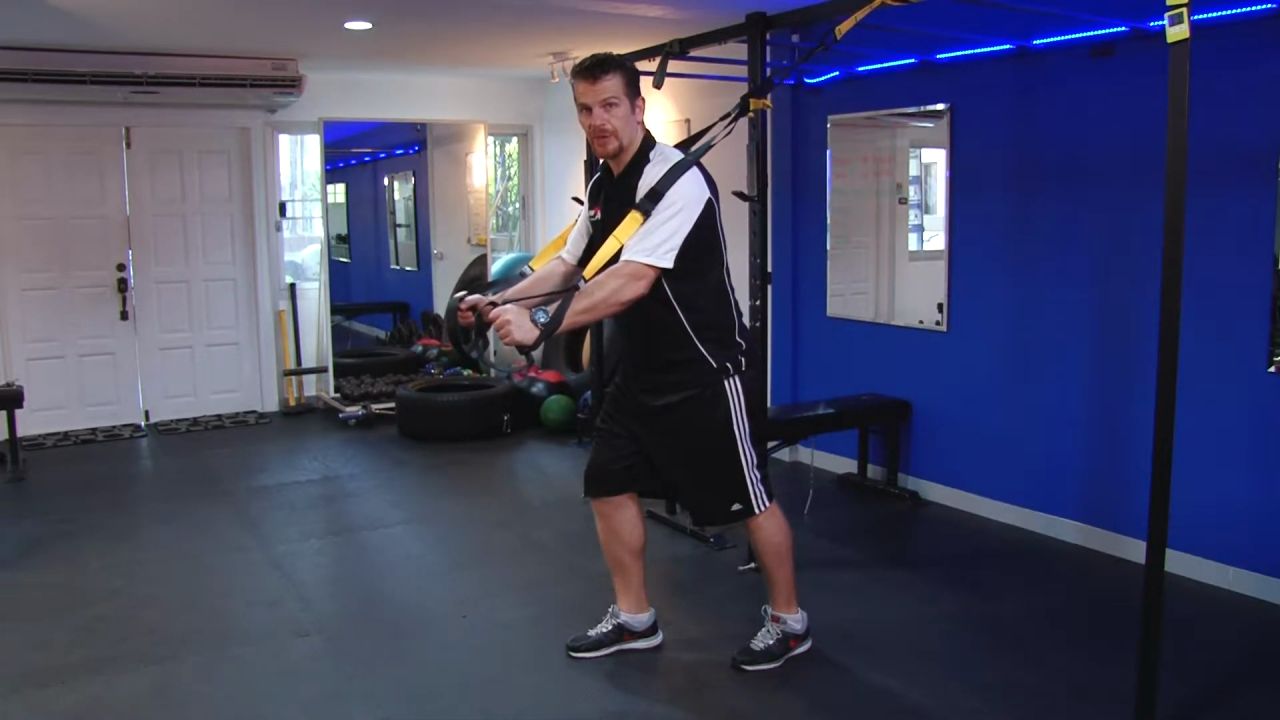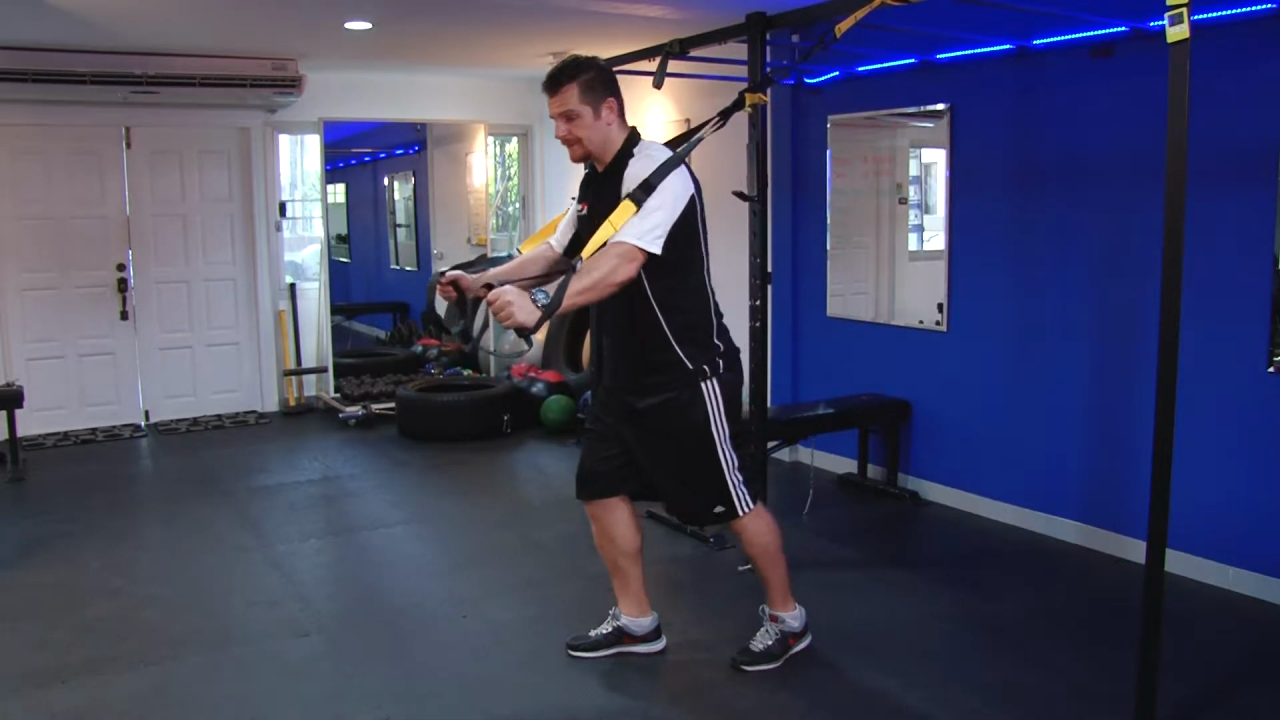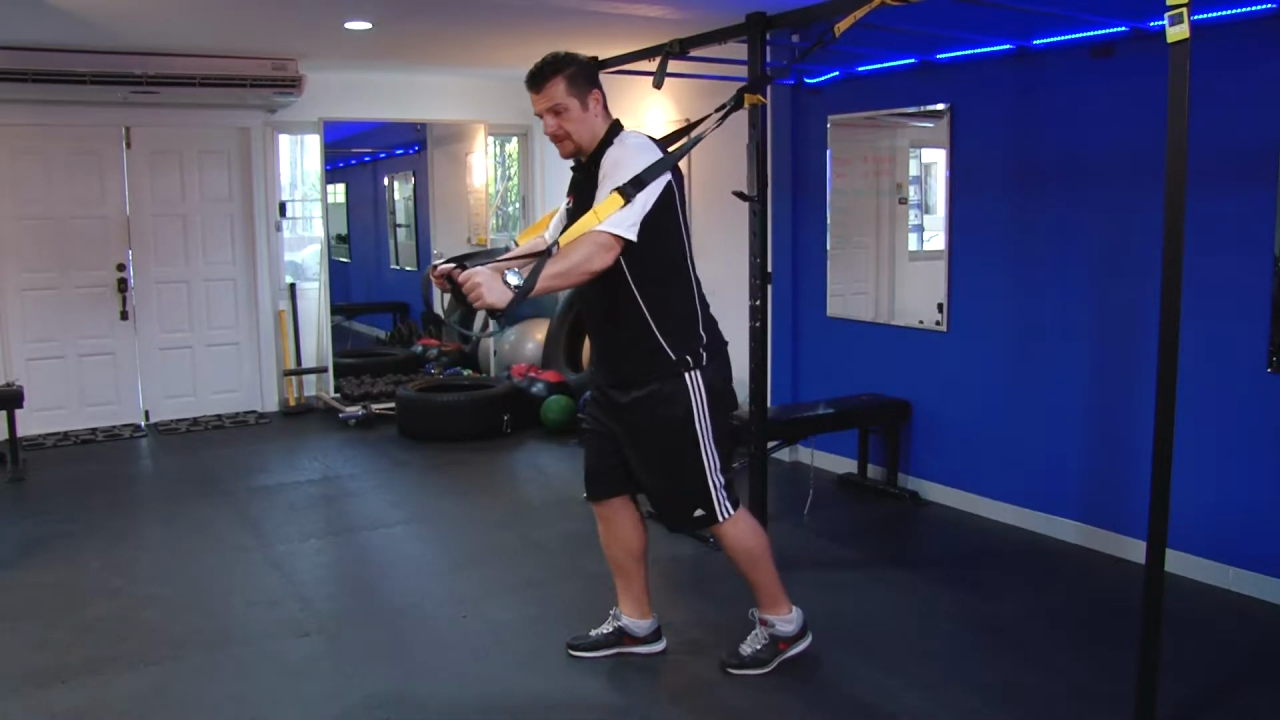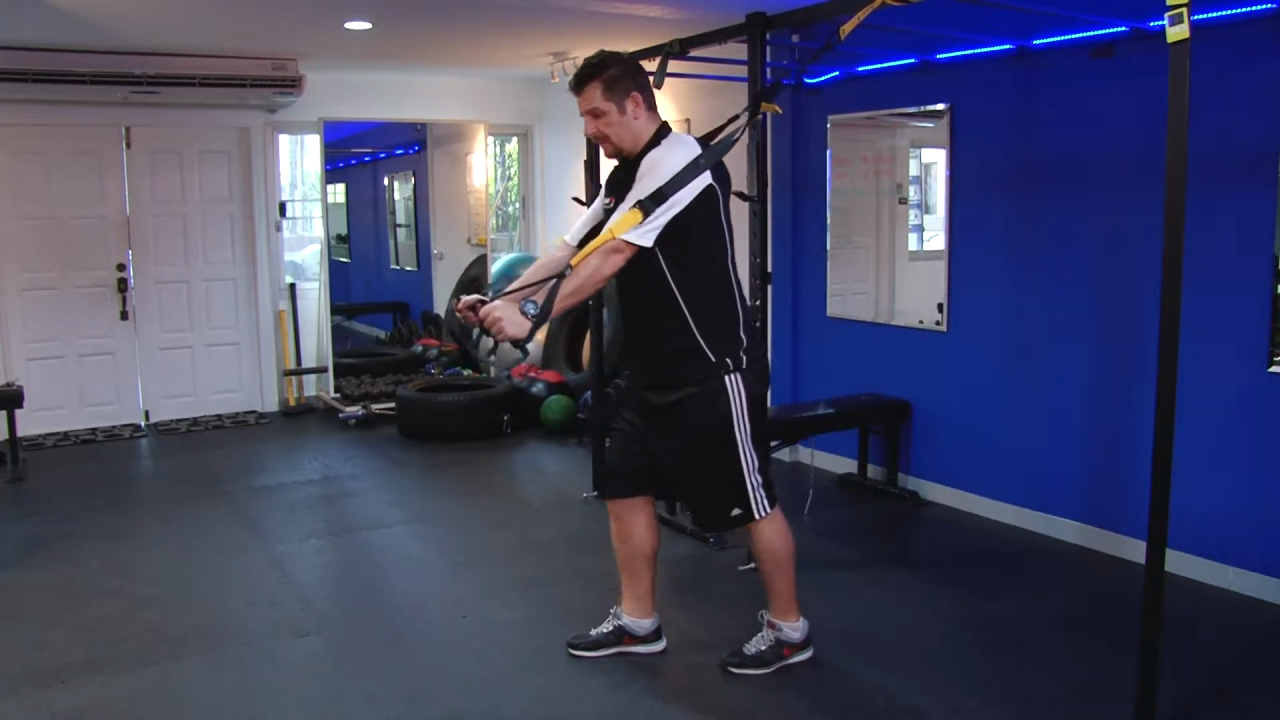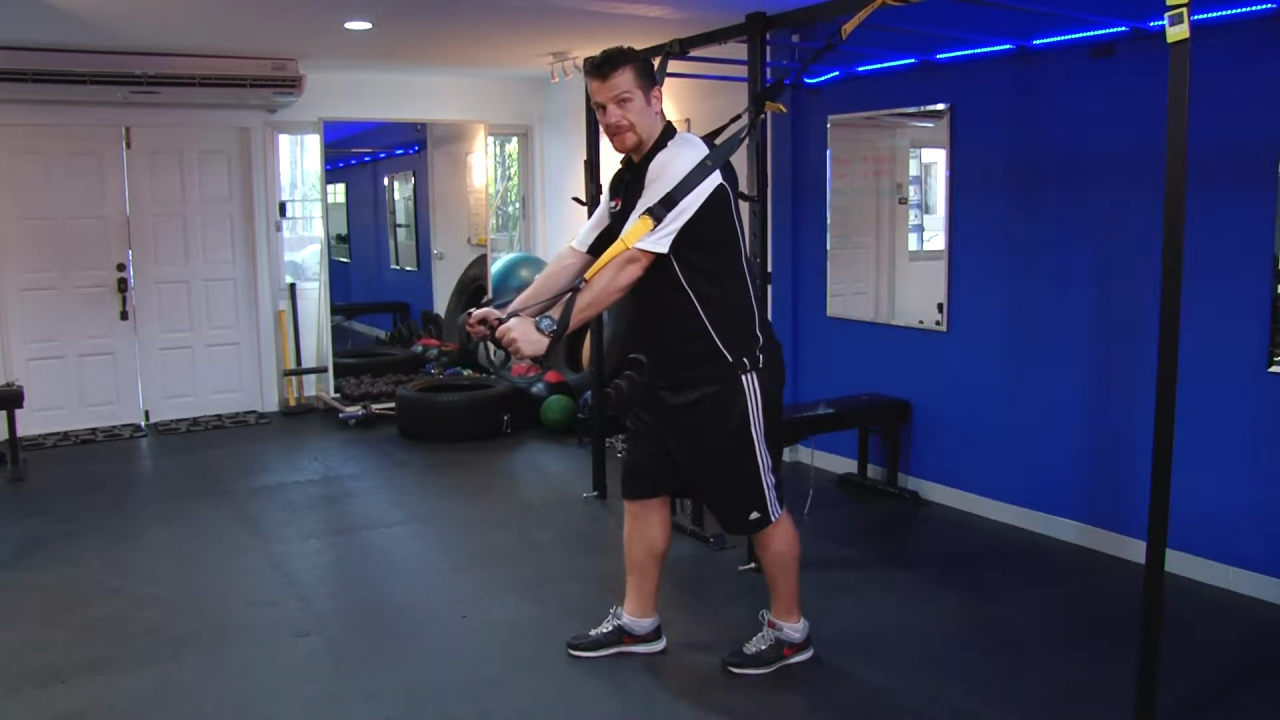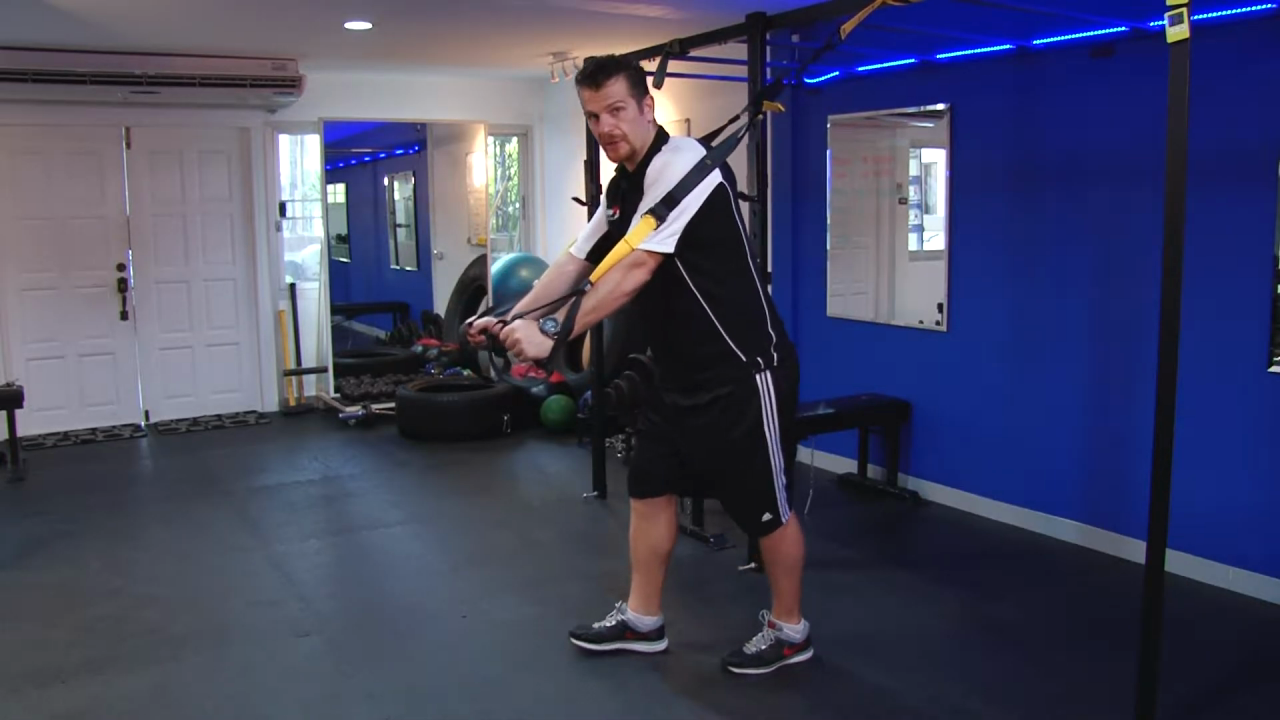
dt=0.4s
person 1, frame 1
left shoulder: (673, 177)
right shoulder: (603, 186)
left elbow: (634, 280)
right elbow: (567, 264)
left wrist: (541, 324)
right wrist: (498, 302)
left hip: (706, 371)
right hip: (643, 369)
left knee: (747, 498)
right knee: (608, 486)
left ankle: (788, 621)
right ankle: (633, 617)
person 1, frame 2
left shoulder: (655, 172)
right shoulder: (595, 182)
left elbow: (622, 265)
right elbow: (554, 252)
left wrist: (539, 306)
right wrist: (482, 282)
left hip: (687, 372)
right hip: (626, 371)
left knee: (731, 500)
right knee: (601, 488)
left ankle: (787, 619)
right ankle: (636, 620)
person 1, frame 3
left shoulder: (631, 157)
right shoulder: (586, 172)
left elbow: (600, 250)
right elbow: (549, 246)
left wrist: (512, 285)
right wrist: (475, 273)
left hip: (676, 367)
right hip: (618, 368)
left knee: (707, 504)
right knee: (607, 492)
left ankle: (782, 621)
right ankle: (637, 622)
person 1, frame 4
left shoulder: (676, 160)
right shoulder: (626, 175)
left elbow: (611, 256)
right elbow: (569, 250)
left wrist: (531, 314)
right wrist: (499, 300)
left hip: (712, 370)
right hip: (652, 370)
left knee: (746, 502)
right knee: (625, 490)
left ankle: (789, 628)
right ankle: (637, 621)
person 1, frame 5
left shoulder: (684, 161)
right shoulder: (627, 180)
left elbow: (627, 266)
right elbow: (576, 257)
left wrist: (547, 328)
right wrist: (510, 313)
left hip: (728, 370)
right hip: (668, 370)
left knee: (756, 505)
right knee: (642, 491)
left ankle: (788, 628)
right ankle: (638, 622)
person 1, frame 6
left shoulder: (679, 164)
right shoulder: (622, 188)
left elbow: (635, 270)
right elbow: (574, 263)
left wrist: (553, 331)
right wrist: (510, 320)
left hip: (742, 369)
right hip: (681, 373)
left knee: (766, 506)
right knee: (649, 489)
left ankle: (789, 628)
right ankle: (642, 619)
